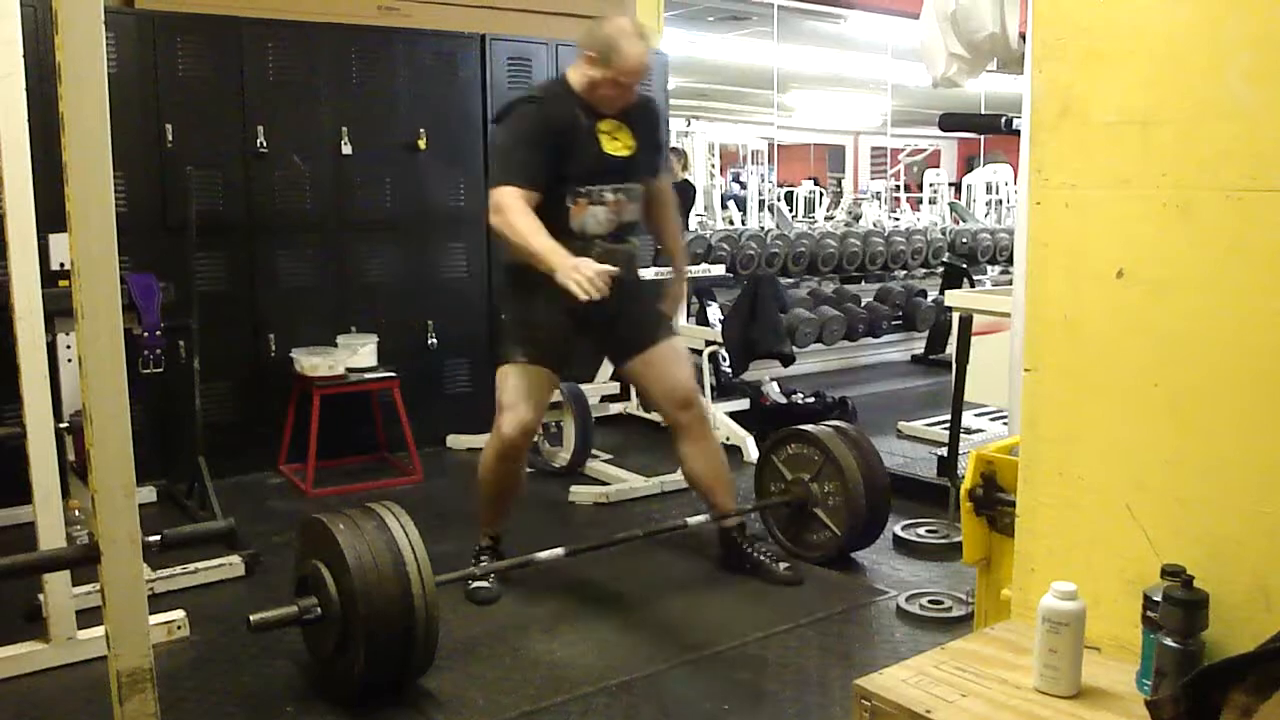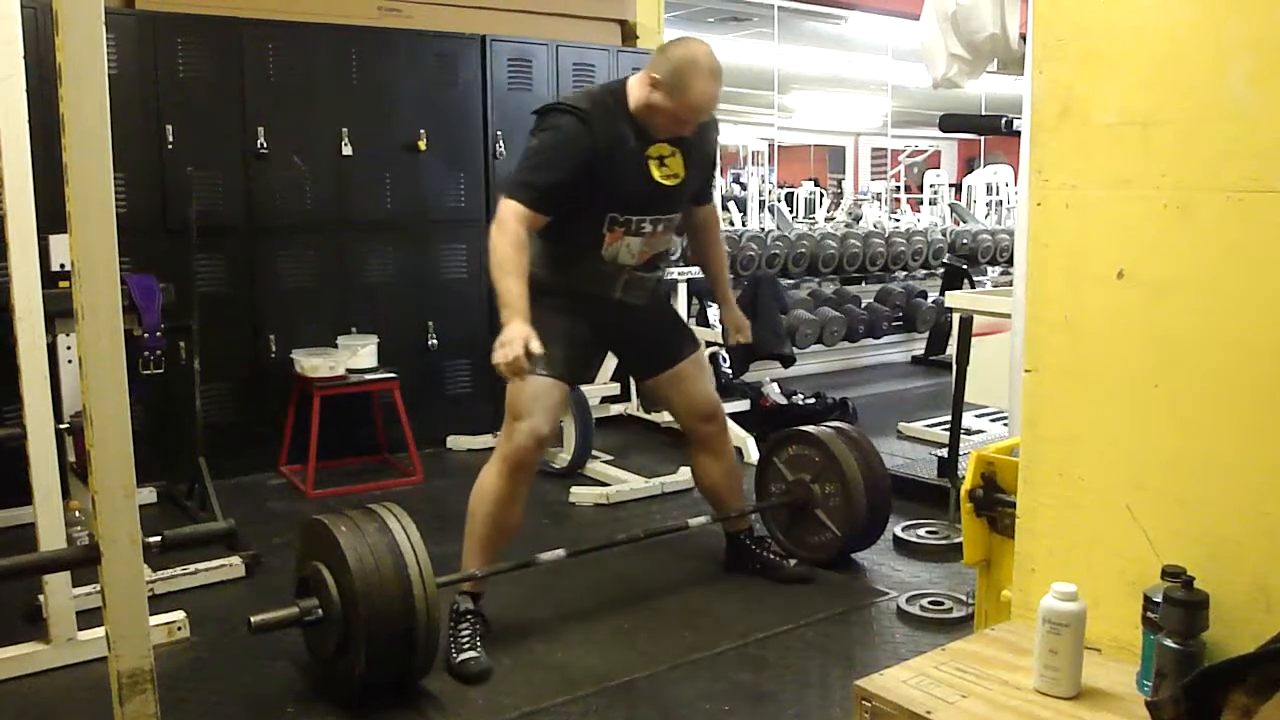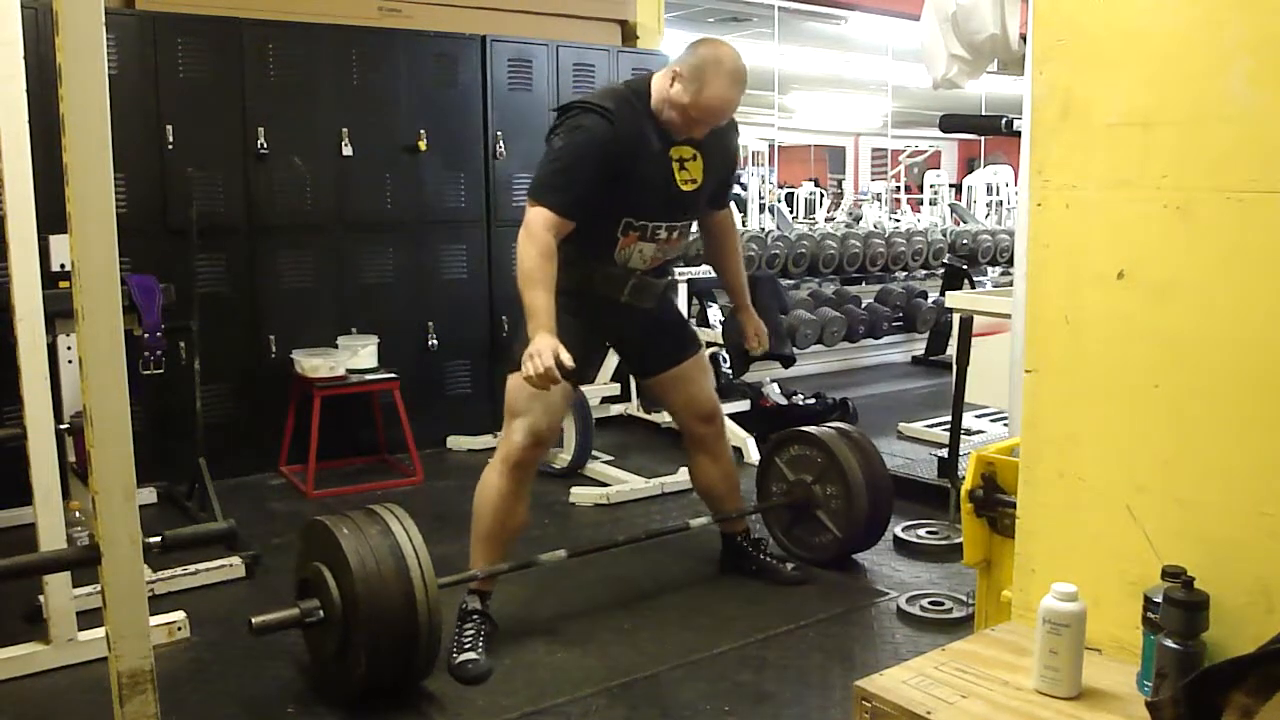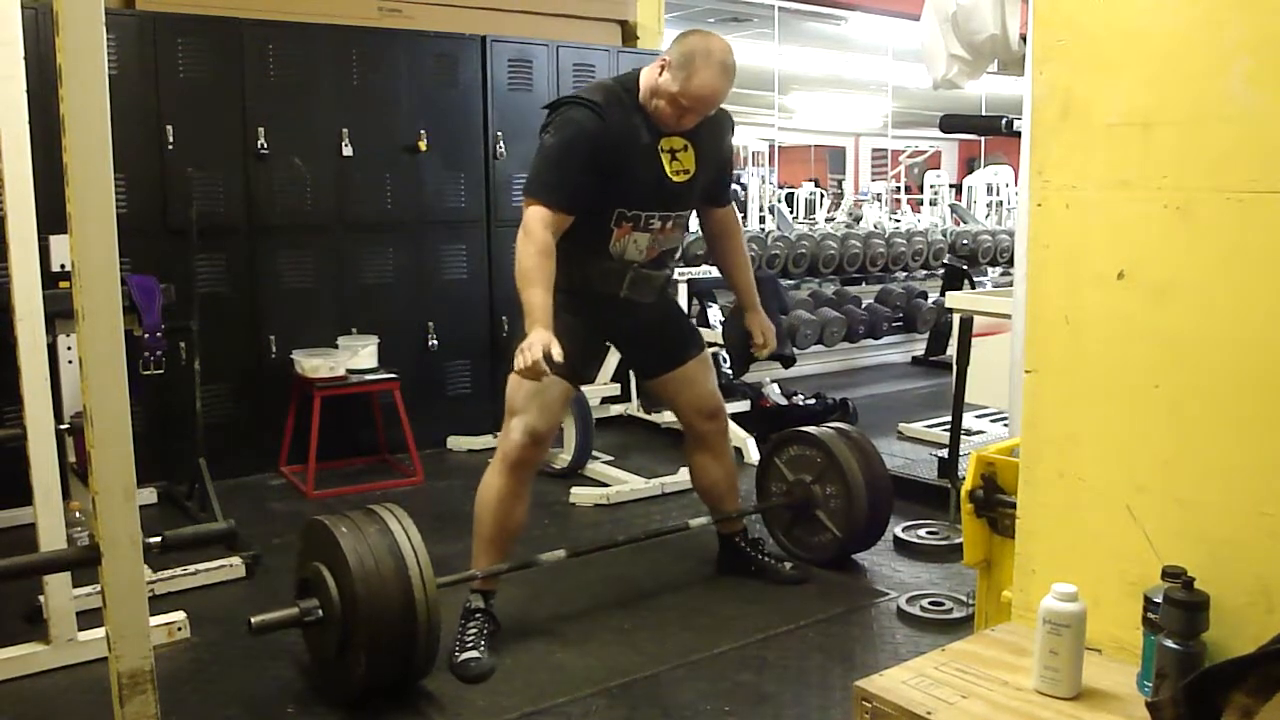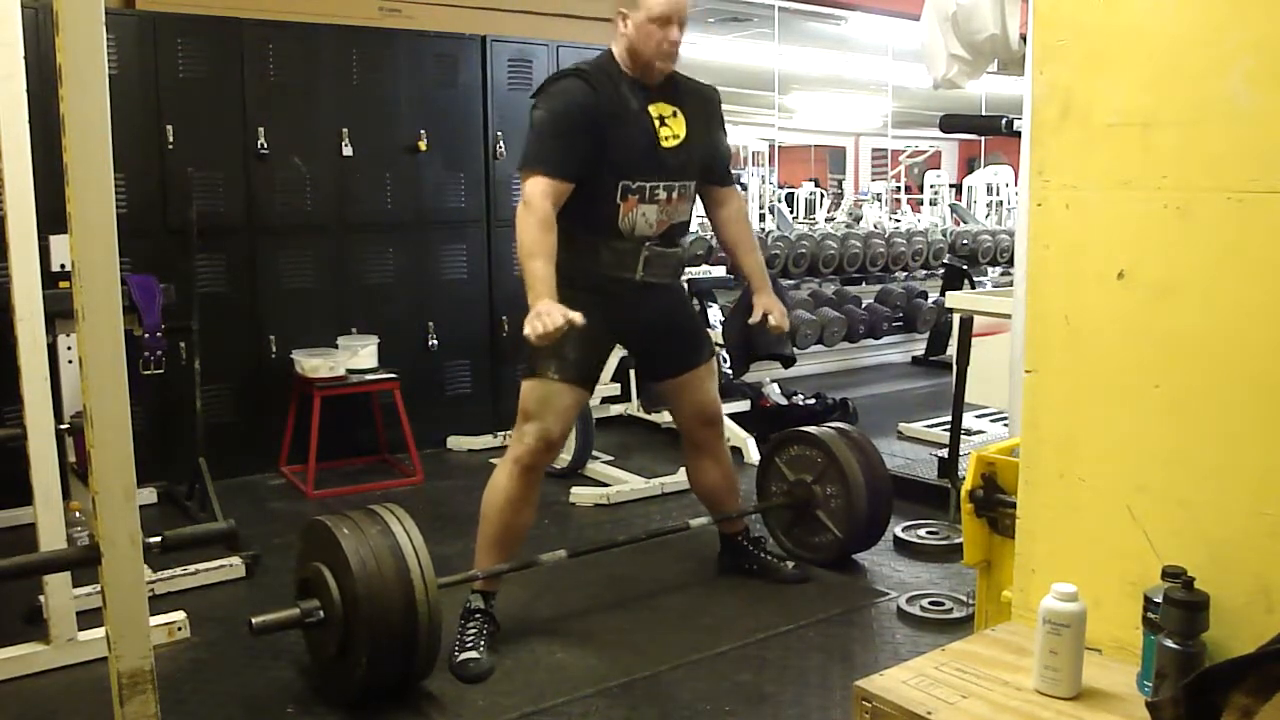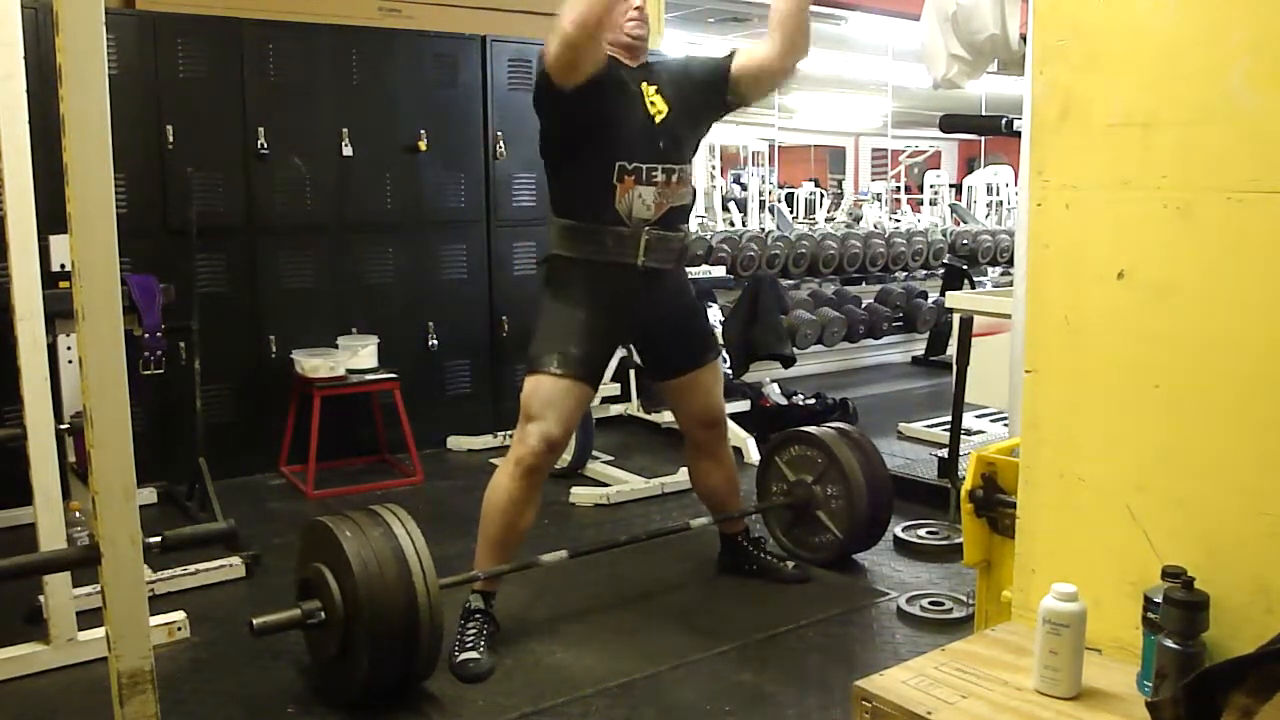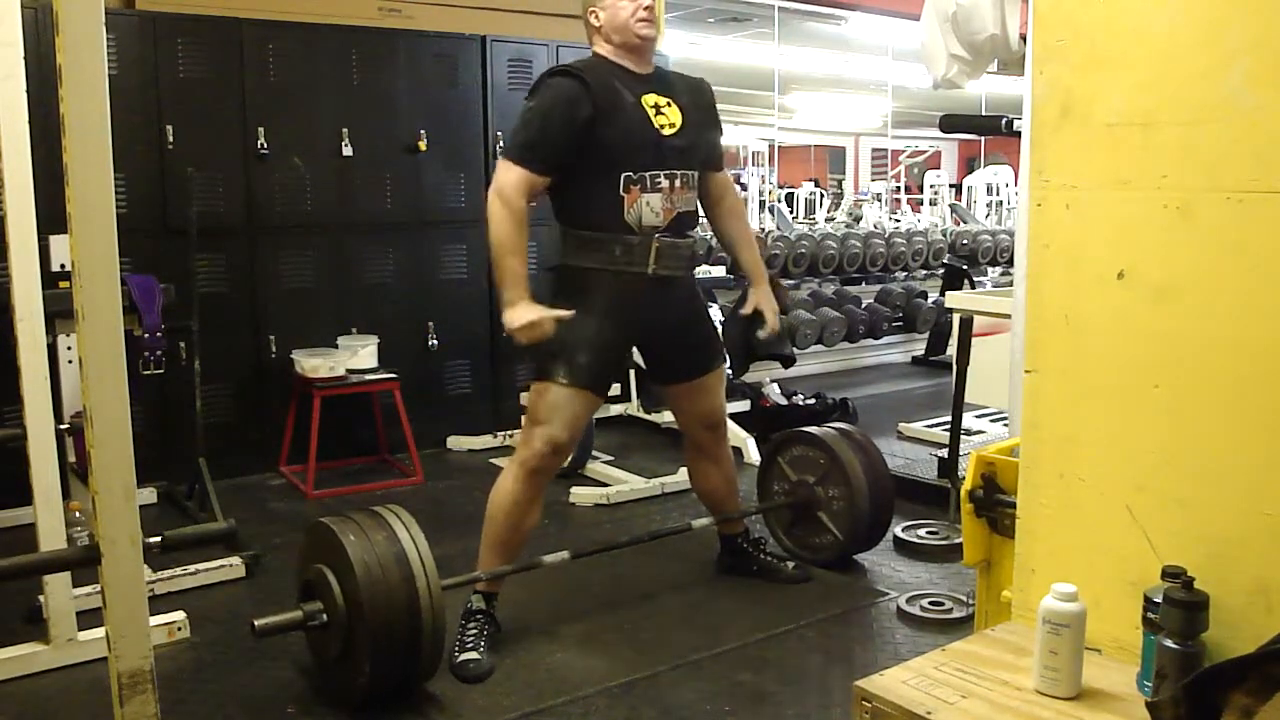
dt=0.7s
person 1, frame 1
left shoulder: (643, 112)
right shoulder: (536, 118)
left elbow: (657, 192)
right elbow: (506, 208)
left wrist: (679, 270)
right wrist: (564, 266)
left hip: (619, 281)
right hip: (545, 287)
left knee: (687, 404)
right knee: (514, 430)
left ankle: (733, 539)
right ankle: (488, 547)
person 1, frame 2
left shoulder: (698, 132)
right shoulder: (578, 128)
left elbow: (701, 217)
right elbow: (511, 222)
left wrist: (726, 301)
right wrist: (514, 321)
left hip: (642, 296)
right hip: (566, 297)
left knee: (707, 416)
right knee: (523, 442)
left ankle: (743, 541)
right ankle: (466, 607)
person 1, frame 3
left shoulder: (718, 136)
right shoulder: (598, 126)
left elbow: (718, 221)
right elbow: (539, 229)
left wrist: (744, 308)
right wrist: (542, 333)
left hip: (647, 296)
right hip: (572, 295)
left knee: (706, 418)
right knee: (524, 441)
left ankle: (739, 543)
right ankle: (474, 609)
person 1, frame 4
left shoulder: (712, 129)
right shoulder: (588, 120)
left elbow: (719, 218)
right elbow: (538, 227)
left wrist: (752, 307)
right wrist: (538, 328)
left hip: (649, 294)
right hip: (574, 295)
left knee: (708, 417)
right knee: (522, 442)
left ankle: (736, 543)
right ankle: (478, 608)
person 1, frame 5
left shoulder: (698, 101)
right shoulder: (576, 95)
left elbow: (725, 200)
right elbow: (537, 202)
left wrist: (763, 288)
right wrist: (543, 301)
left hip: (662, 288)
right hip: (587, 290)
left knee: (706, 423)
right knee: (533, 445)
left ankle: (738, 545)
right ankle: (478, 606)
person 1, frame 6
left shoulder: (686, 81)
right shoulder: (580, 78)
left elbow: (780, 58)
left hip: (665, 280)
right hip: (587, 283)
left knee: (709, 424)
right knee: (536, 445)
left ankle: (738, 544)
right ankle: (478, 607)
person 1, frame 7
left shoulder: (692, 95)
right shoulder: (572, 91)
left elbow: (720, 194)
right elbow: (507, 193)
left wrist: (759, 280)
right wrist: (516, 299)
left hip: (674, 288)
right hip: (595, 291)
left knee: (709, 429)
right knee: (542, 448)
left ankle: (737, 546)
right ankle: (479, 607)
